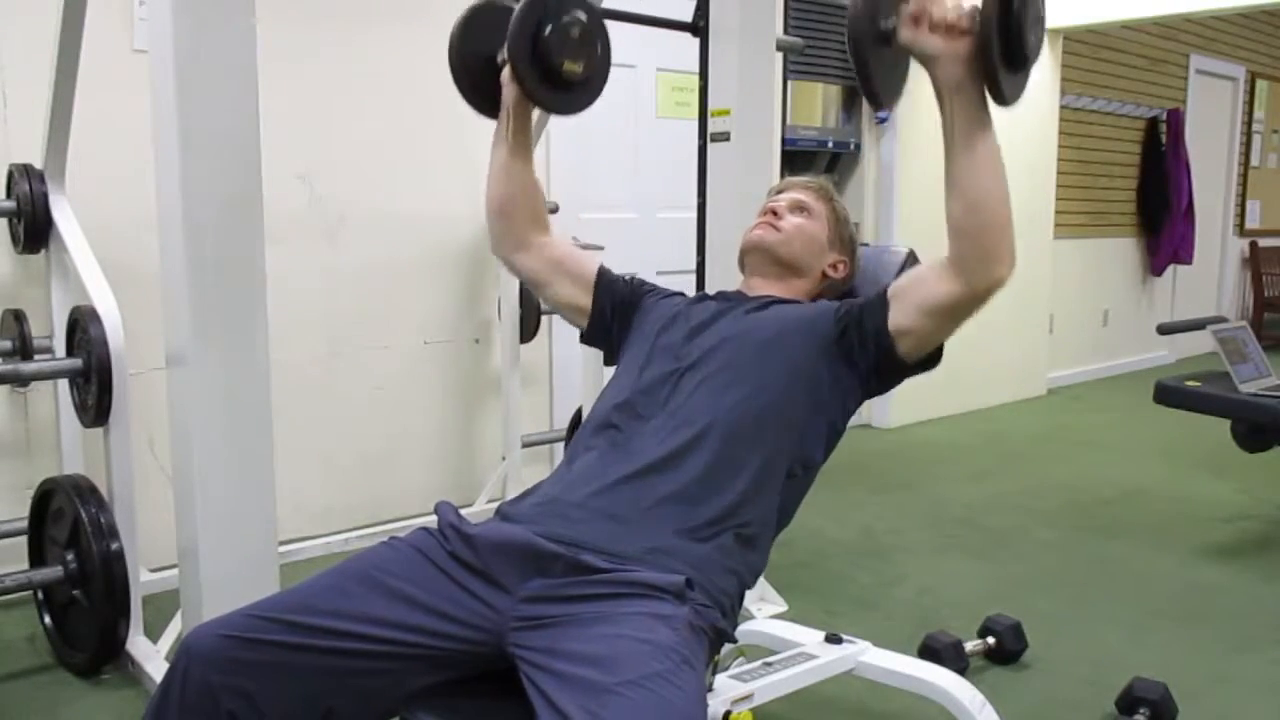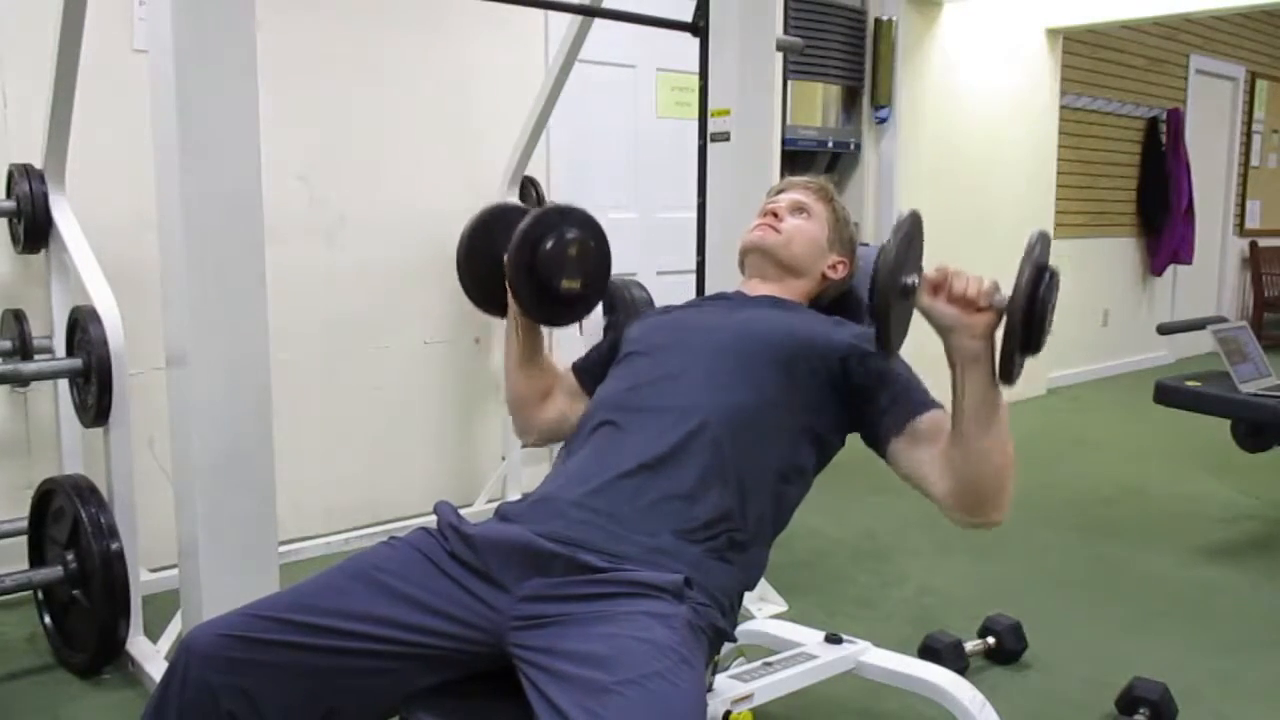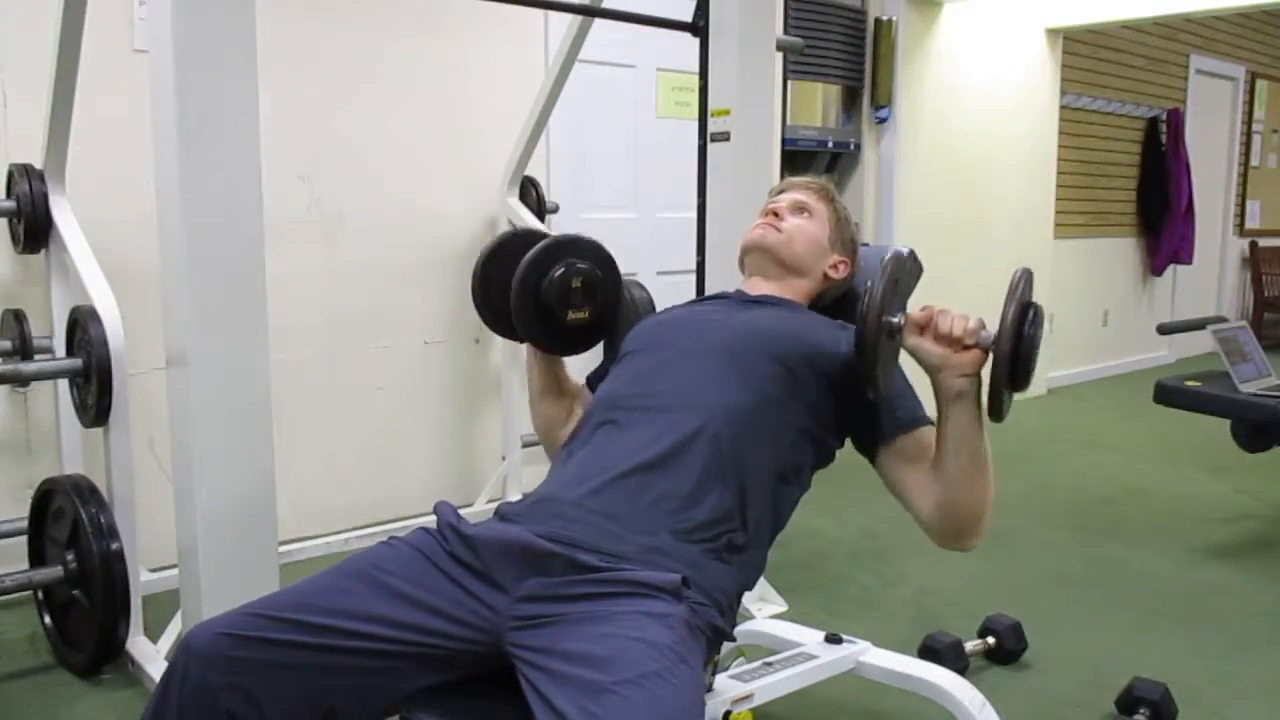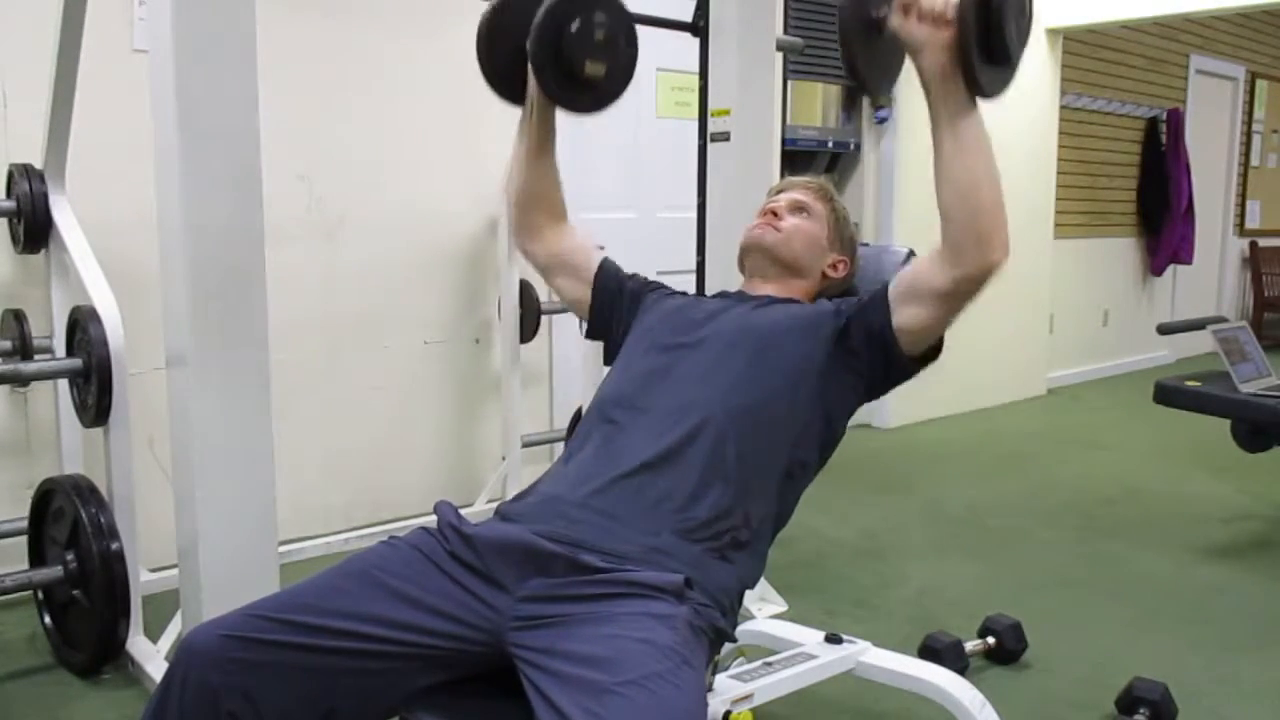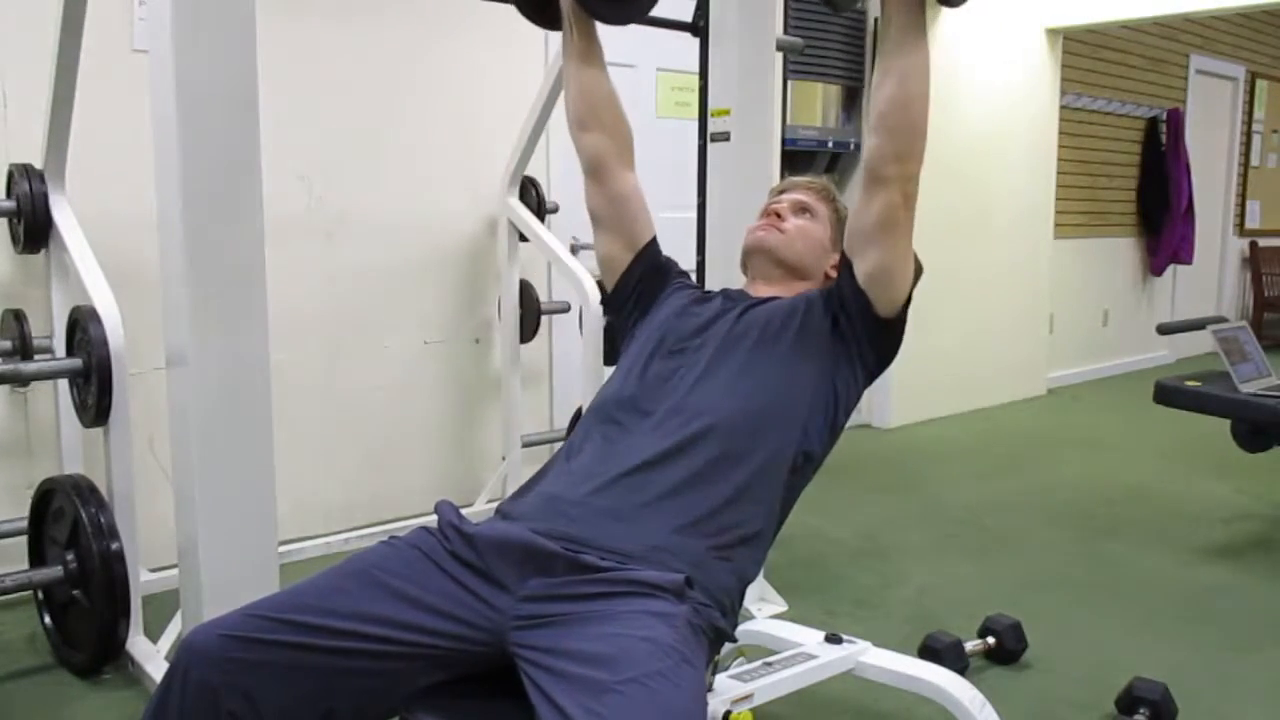
dt=0.5s
person 1, frame 1
left shoulder: (837, 336)
right shoulder: (658, 312)
left elbow: (977, 274)
right elbow: (522, 245)
left wrist: (956, 87)
right wrist: (518, 109)
left hip: (639, 599)
right hip: (497, 552)
person 1, frame 2
left shoulder: (839, 349)
right shoulder: (656, 323)
left elbow: (976, 499)
right elbow: (535, 416)
left wrist: (970, 353)
right wrist: (523, 301)
left hip: (646, 595)
right hip: (497, 551)
person 1, frame 3
left shoulder: (838, 352)
right shoulder: (660, 324)
left elbow: (955, 521)
left wrist: (956, 383)
left hip: (645, 596)
right hip: (496, 551)
person 1, frame 4
left shoulder: (837, 338)
right shoulder: (662, 312)
left elbow: (973, 260)
right elbow: (538, 236)
left wrist: (944, 80)
right wrist: (541, 99)
left hip: (641, 595)
right hip: (492, 552)
person 1, frame 5
left shoulder: (837, 333)
right shoulder: (665, 301)
left elbow: (890, 176)
right elbow: (605, 159)
left hip: (644, 594)
right hip: (498, 549)
